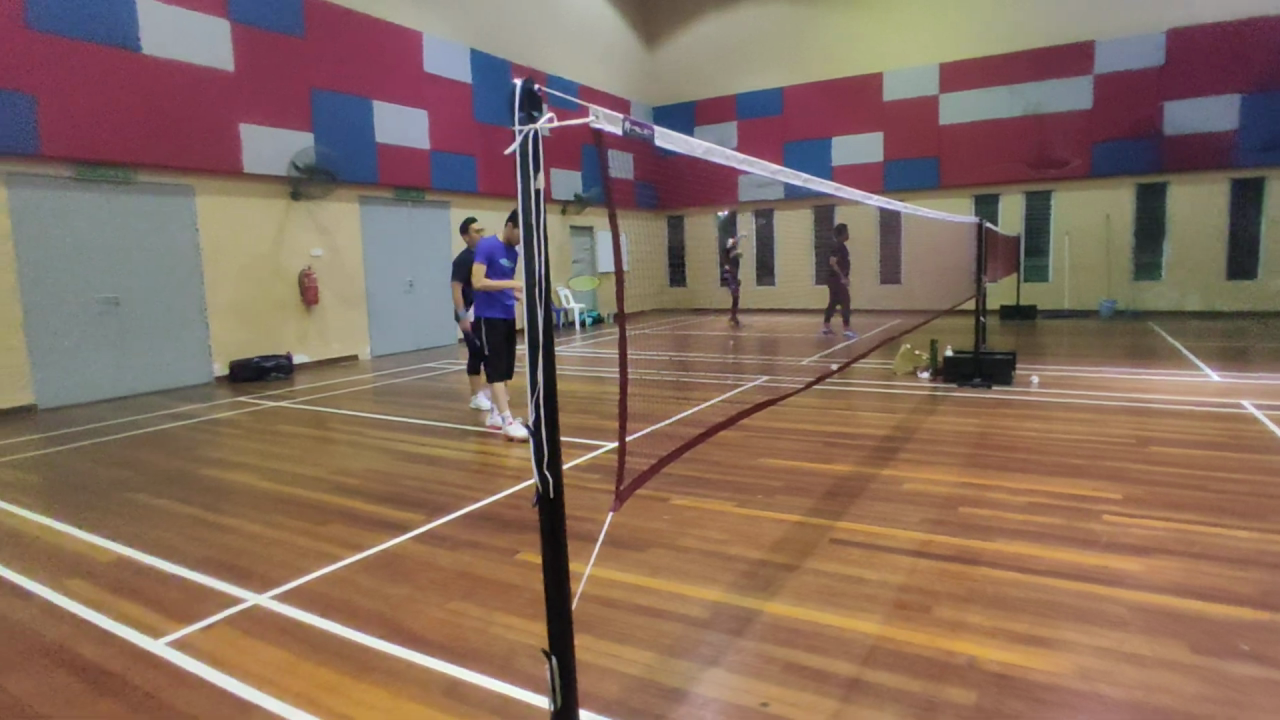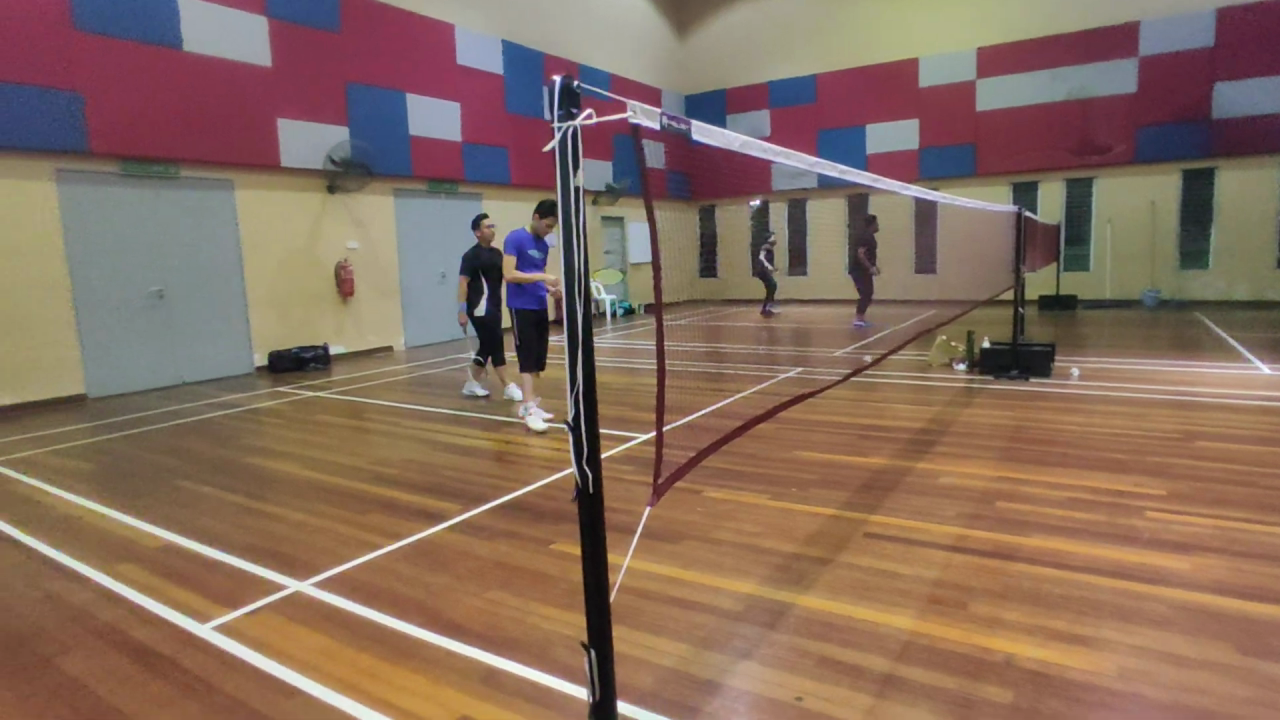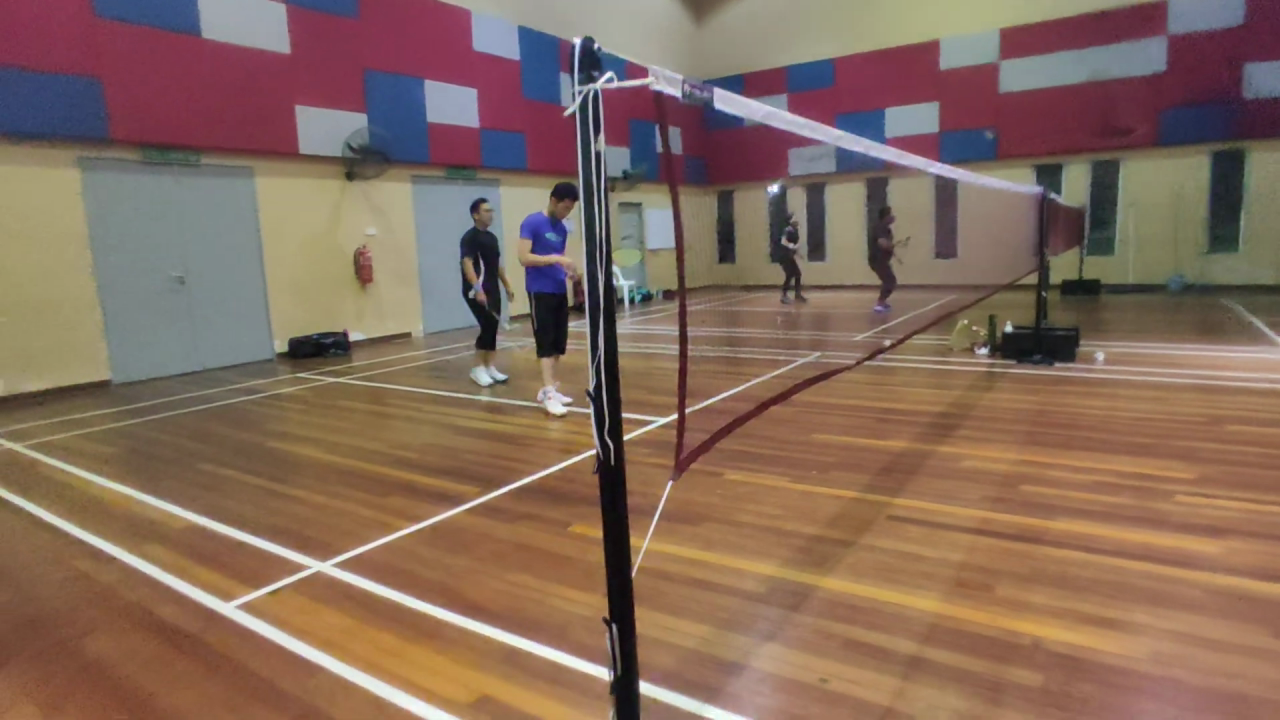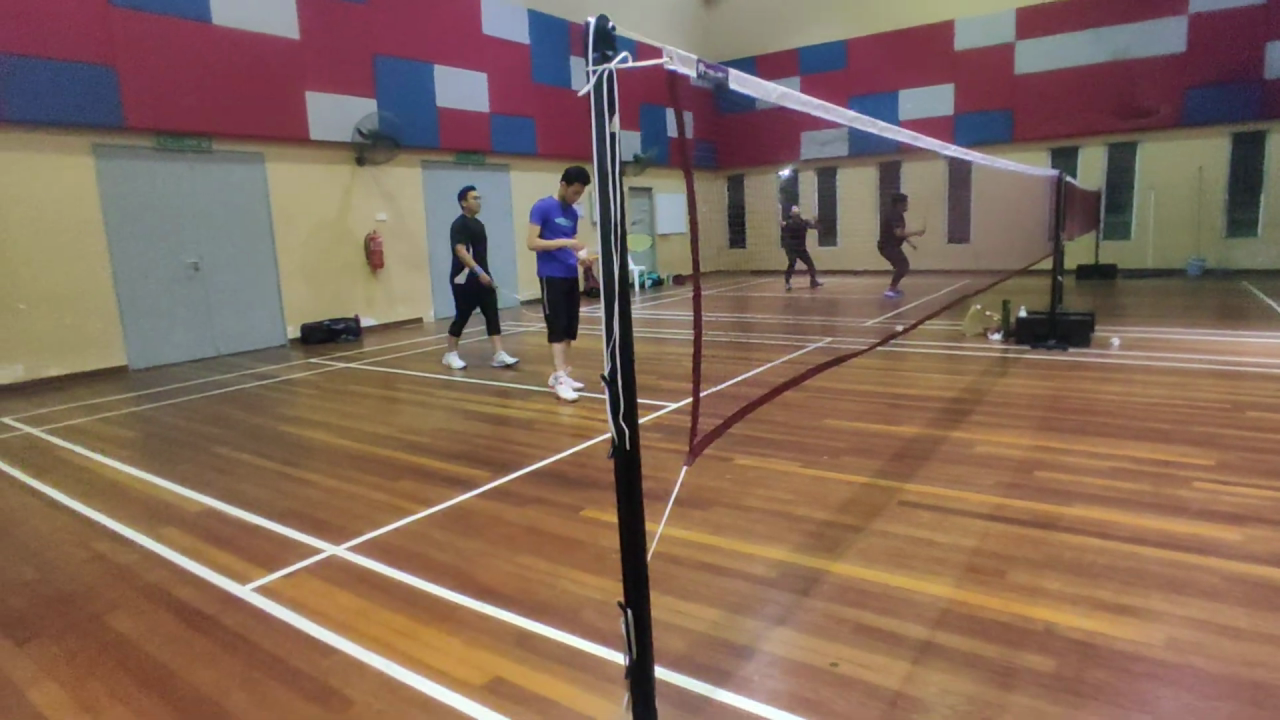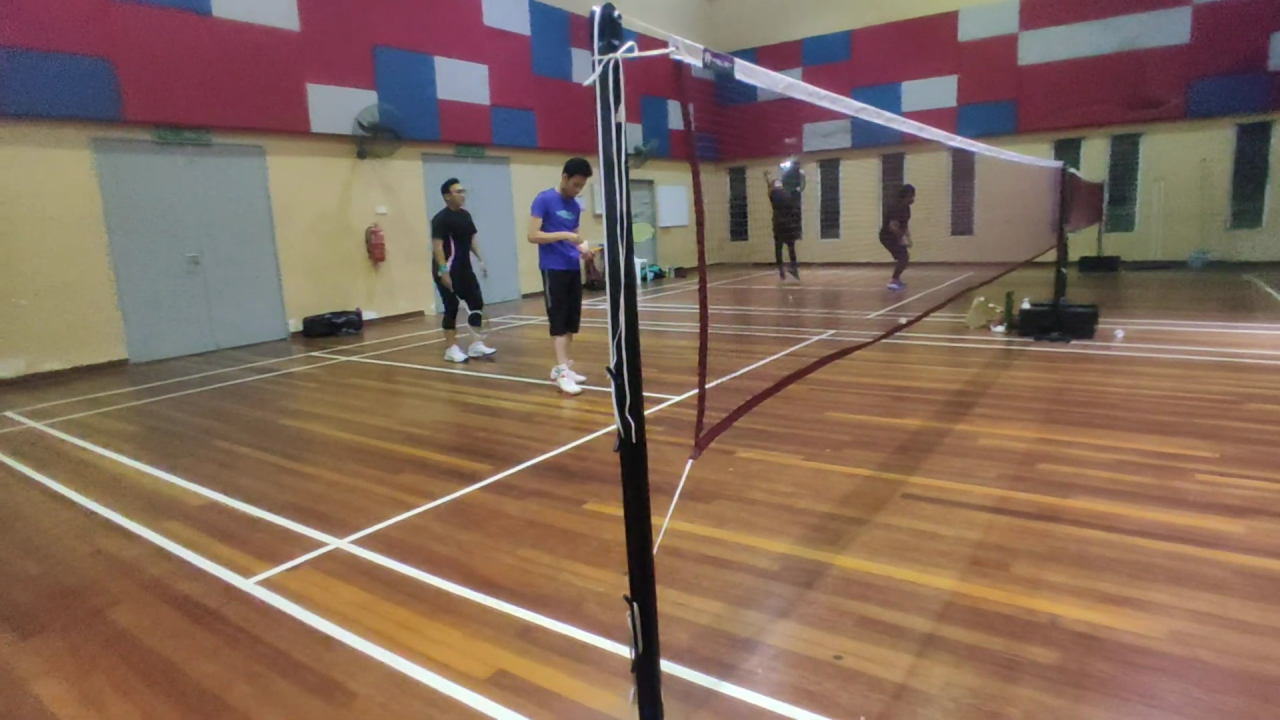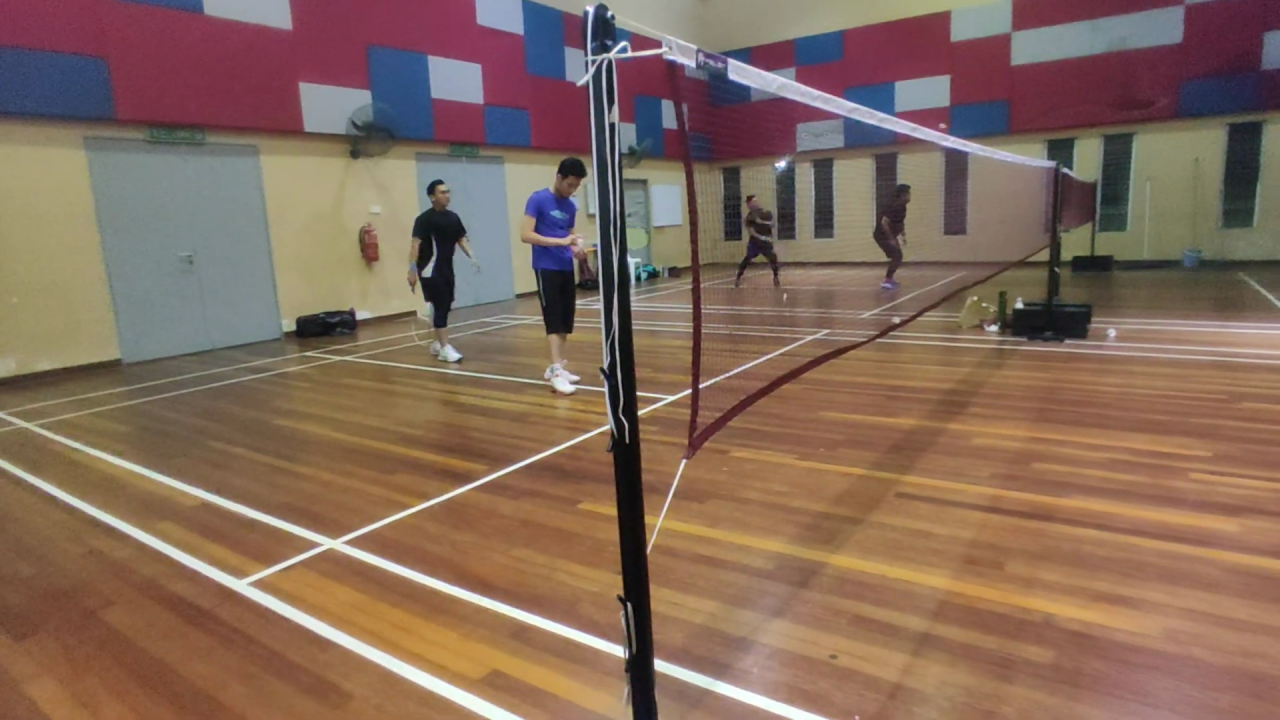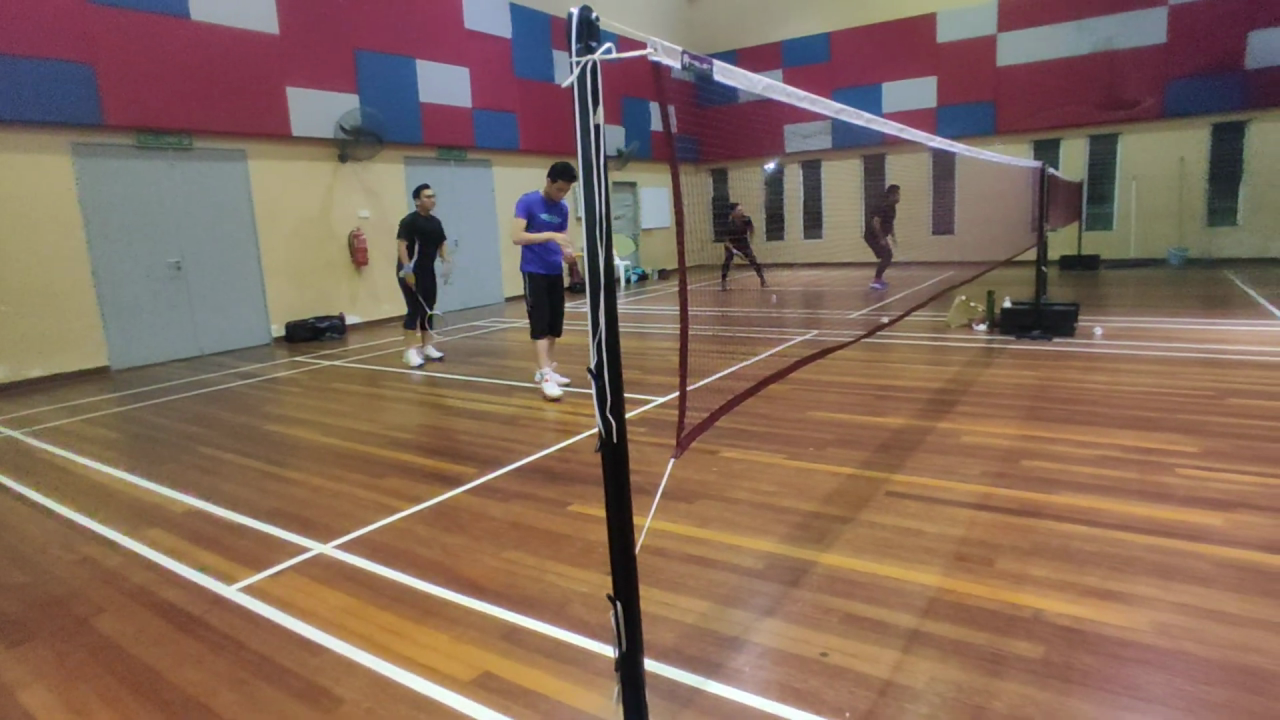
dt=0.3s
person 1, frame 1
left shoulder: (514, 252)
right shoulder: (486, 246)
right elbow: (477, 282)
left wrist: (521, 295)
right wrist: (511, 284)
left hip: (508, 316)
right hip: (489, 316)
left knee: (506, 369)
right knee: (497, 369)
left ankle: (496, 414)
right ankle: (508, 421)
person 1, frame 2
left shoulder: (543, 245)
right shoulder: (515, 239)
right elbow: (509, 275)
left wrist: (551, 288)
right wrist: (543, 277)
left hip: (540, 307)
right hip: (522, 308)
left knee: (538, 360)
right knee: (528, 359)
left ankle: (530, 405)
right ankle: (530, 410)
person 1, frame 3
left shoulder: (562, 228)
right shoulder: (532, 222)
right elbow: (524, 257)
left wrist: (568, 271)
right wrist: (557, 259)
left hip: (559, 291)
right hip: (540, 292)
left knee: (558, 343)
right knee: (545, 343)
left ankle: (550, 388)
right ankle: (548, 394)
person 1, frame 4
left shoulder: (573, 213)
right shoulder: (542, 207)
right elbow: (532, 243)
left wrist: (580, 256)
right wrist: (564, 242)
left hip: (571, 276)
right hip: (552, 276)
left knee: (569, 329)
right knee: (557, 328)
left ankle: (562, 373)
right ankle: (560, 379)
person 1, frame 5
left shoulder: (575, 206)
right shoulder: (544, 200)
right elbow: (532, 235)
left wrist: (583, 248)
right wrist: (564, 235)
left hip: (573, 269)
right hip: (553, 269)
left knee: (571, 321)
right knee: (559, 321)
left ankle: (563, 367)
right ankle: (562, 372)
person 1, frame 6
left shoulder: (570, 206)
right shoulder: (538, 200)
right elbow: (526, 235)
left wrist: (576, 248)
right wrist: (559, 242)
left hip: (566, 269)
right hip: (547, 269)
left knee: (566, 322)
right knee: (554, 321)
left ankle: (557, 366)
right ankle: (556, 373)
person 1, frame 7
left shoulder: (562, 208)
right shoulder: (527, 202)
right elbow: (517, 237)
left wrist: (567, 252)
right wrist: (550, 235)
left hip: (555, 272)
right hip: (534, 272)
left knee: (555, 326)
right knee: (539, 326)
left ankle: (547, 369)
right ankle: (545, 378)
person 2, frame 1
right shoulder: (463, 260)
right elbow: (456, 289)
right wrist: (462, 317)
right hip: (471, 315)
right knee: (477, 353)
left ankle: (483, 389)
right ankle: (477, 396)
person 2, frame 2
left shoulder: (496, 253)
right shoulder: (472, 255)
right elbow: (463, 283)
right wrist: (462, 310)
left hip: (494, 308)
right hip: (481, 309)
left knee: (487, 347)
right knee: (496, 345)
left ankle: (472, 383)
right ankle: (509, 387)
person 2, frame 3
left shoulder: (492, 237)
right shoulder: (470, 238)
right elbow: (467, 265)
left wrist: (507, 286)
right wrist: (478, 289)
left hip: (491, 291)
right hip: (476, 293)
left knee: (492, 329)
right knee: (487, 329)
left ankle: (488, 368)
right ankle: (478, 368)
person 2, frame 4
left shoulder: (479, 224)
right shoulder: (459, 225)
right elbow: (460, 252)
right wrist: (479, 272)
left hip: (483, 278)
right hip: (464, 280)
left knee: (492, 315)
right knee: (462, 317)
left ankle: (499, 355)
right ankle: (450, 353)
person 2, frame 5
left shoulder: (466, 215)
right shoulder: (441, 219)
right elbow: (437, 246)
left wrist: (480, 260)
right wrist: (443, 272)
left hip: (466, 270)
right hip: (448, 272)
left knee: (477, 305)
right knee: (451, 309)
left ankle: (477, 344)
right ankle: (451, 349)
person 2, frame 6
left shoulder: (453, 217)
right shoulder: (425, 219)
left elbow: (462, 239)
right elbow: (415, 244)
left wrist: (472, 257)
right wrist: (413, 269)
left hip: (447, 269)
right hip: (431, 272)
left knee: (444, 308)
right knee: (440, 308)
left ankle: (437, 344)
right ankle: (445, 348)
person 2, frame 7
left shoulder: (436, 222)
right shoulder: (409, 221)
left elbow: (441, 245)
right elbow: (402, 246)
right wrist: (408, 271)
left hip: (427, 273)
right hip: (411, 274)
left knee: (428, 310)
right knee: (414, 310)
left ankle: (426, 347)
right ankle: (411, 350)
